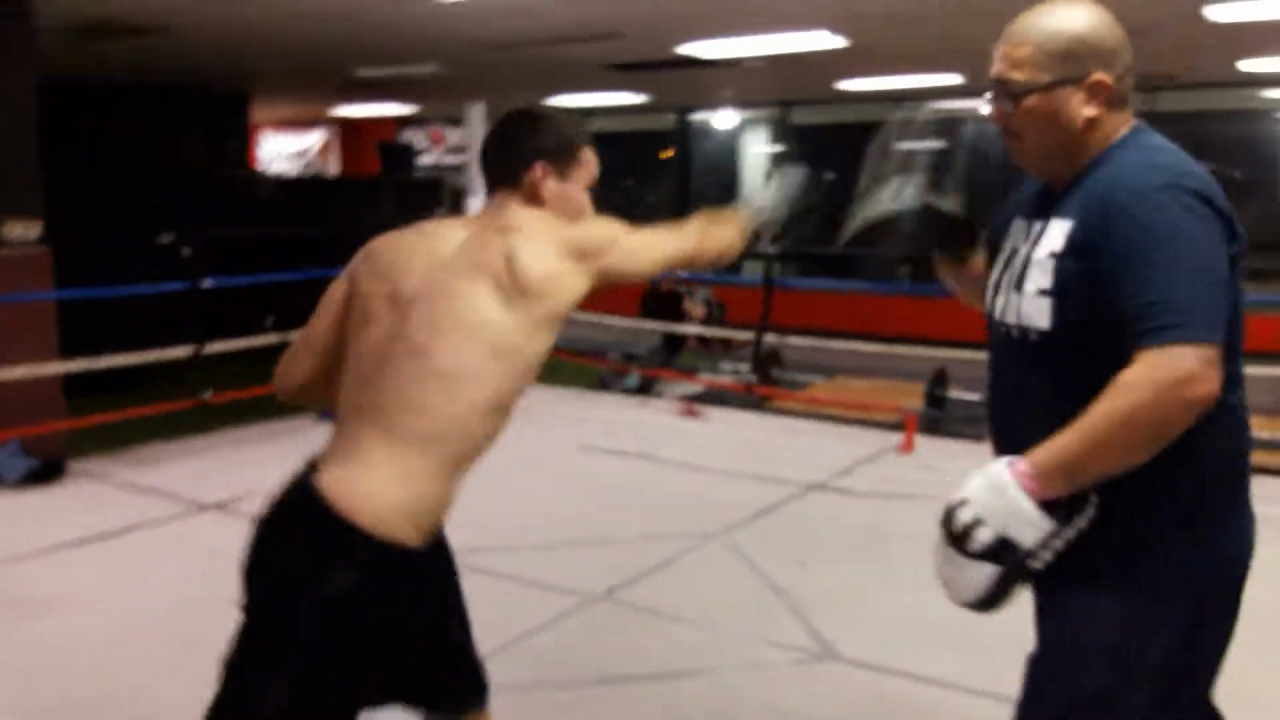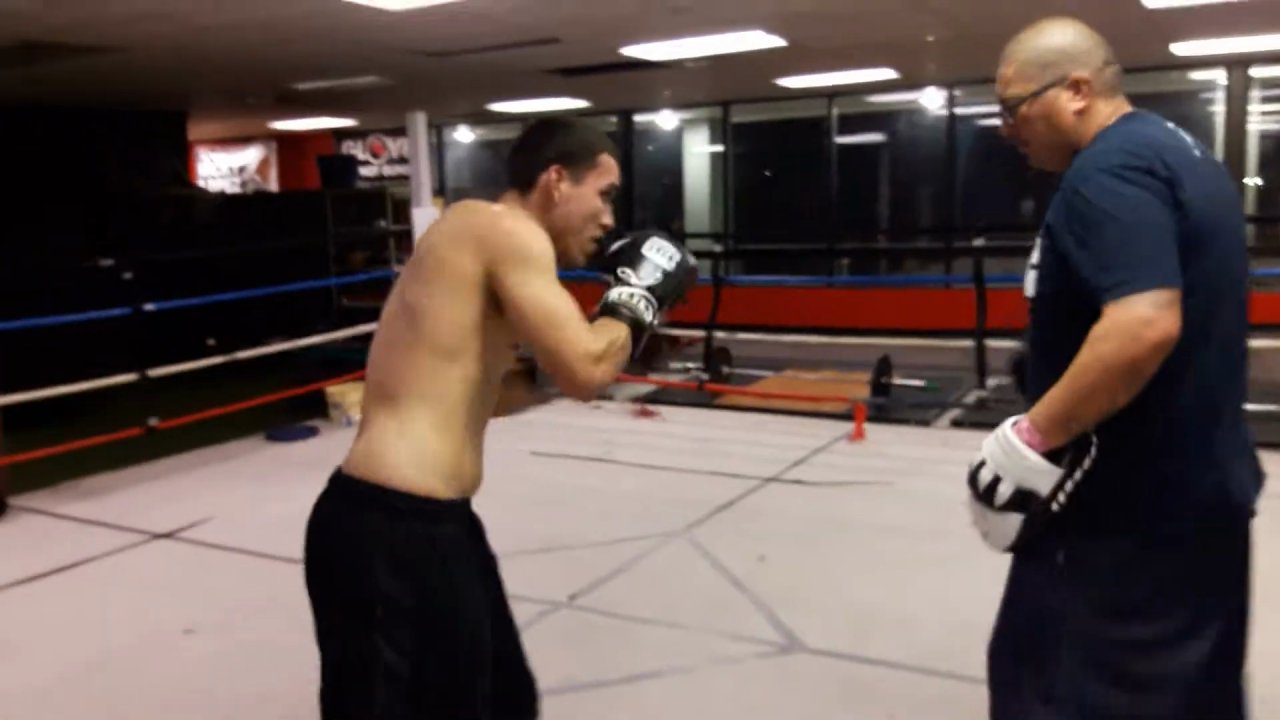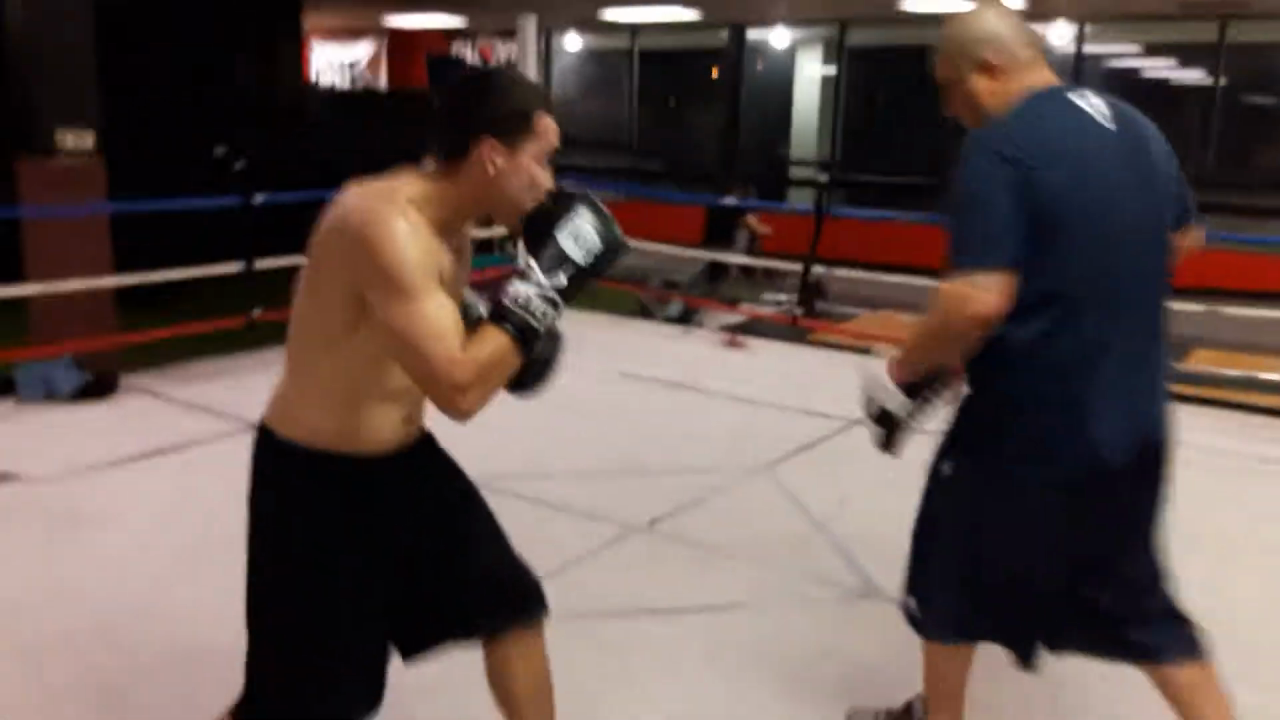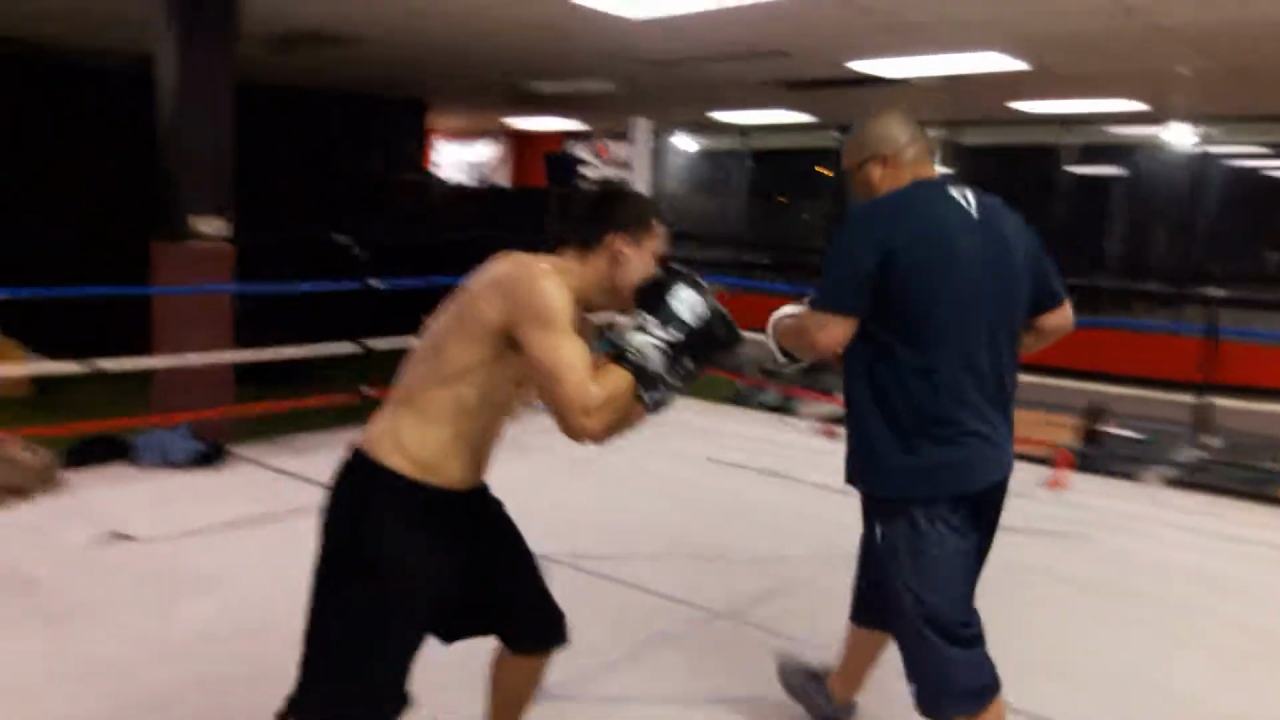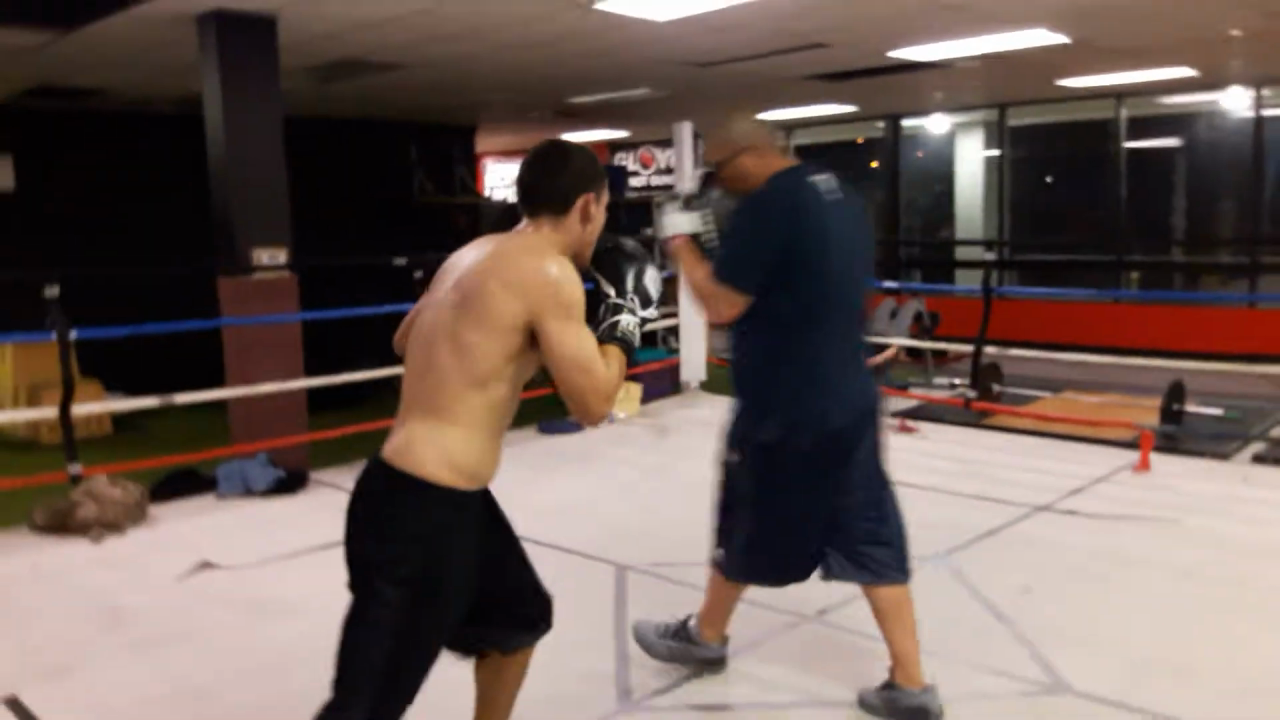
dt=0.5s
person 1, frame 1
left shoulder: (1158, 196)
right shoulder: (1048, 186)
left elbow: (1178, 377)
left wrist: (1023, 482)
left hip: (1153, 546)
right hip: (1103, 532)
person 1, frame 2
left shoulder: (1106, 174)
right shoulder: (1178, 152)
left elbow: (1145, 325)
left wrist: (1032, 439)
right wrist: (1061, 326)
left hip: (1132, 498)
right hip: (1202, 479)
person 1, frame 3
left shoulder: (1001, 148)
right shoulder: (1136, 130)
left elbow: (979, 300)
right elbow: (1183, 241)
left wrist: (905, 371)
left hip: (1028, 424)
right hip: (1131, 420)
left knee: (953, 571)
right knee: (1131, 592)
person 1, frame 4
left shoulder: (875, 224)
right shoulder: (1005, 221)
left elbow: (827, 336)
right elbow: (1056, 321)
left wrist: (783, 329)
left hip: (912, 461)
right hip: (982, 454)
left knee: (941, 624)
right knee: (889, 581)
person 1, frame 5
left shoulder: (764, 208)
right shoulder: (840, 198)
left elbow: (721, 305)
left wrist: (683, 246)
left hip: (781, 409)
right hip: (849, 400)
left knee: (747, 529)
right knee: (870, 536)
left ankle: (705, 637)
person 2, frame 1
left shoulder: (389, 248)
right shoulder: (562, 246)
left elbow: (294, 378)
right elbow: (700, 240)
right wrist: (764, 205)
left hip: (352, 535)
right hip: (336, 559)
person 2, frame 2
left shoulder: (473, 245)
right shoulder: (501, 229)
right elbow: (585, 372)
left wrist: (544, 374)
right wrist: (639, 290)
left hip: (427, 523)
right hip: (389, 533)
person 2, frame 3
left shoulder: (445, 215)
right shoulder: (384, 223)
right elbow: (459, 389)
left wrist: (520, 326)
right wrist: (543, 283)
left hip: (405, 458)
right hip: (313, 480)
left knee: (511, 605)
person 2, frame 4
left shoulder: (557, 303)
right shoulder: (535, 286)
left elbow: (602, 419)
right elbow: (582, 417)
left wrist: (673, 366)
right wrist: (652, 338)
left hip: (458, 498)
right hip: (390, 504)
left knee: (536, 628)
person 2, frame 5
left shoulder: (477, 255)
right shoulder: (546, 272)
left elbow: (406, 342)
right elbow: (591, 403)
right wrist: (623, 318)
left hip: (448, 496)
right hip: (417, 507)
left knee: (519, 615)
